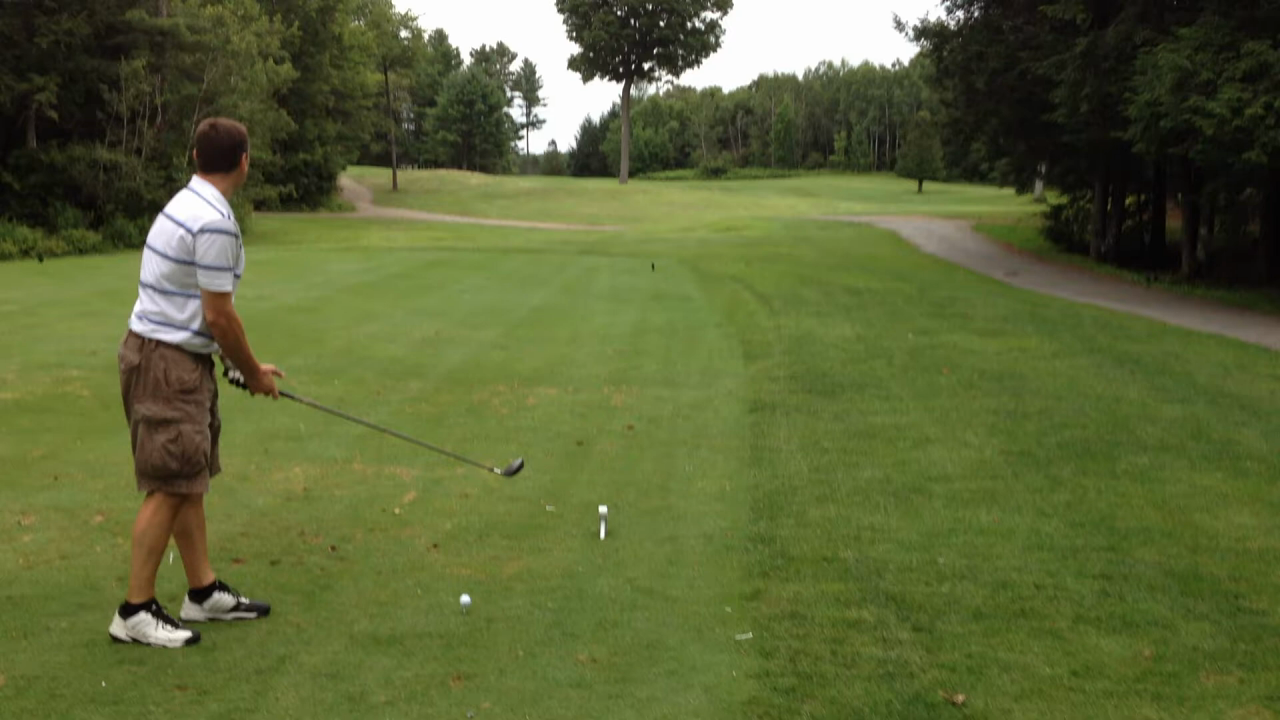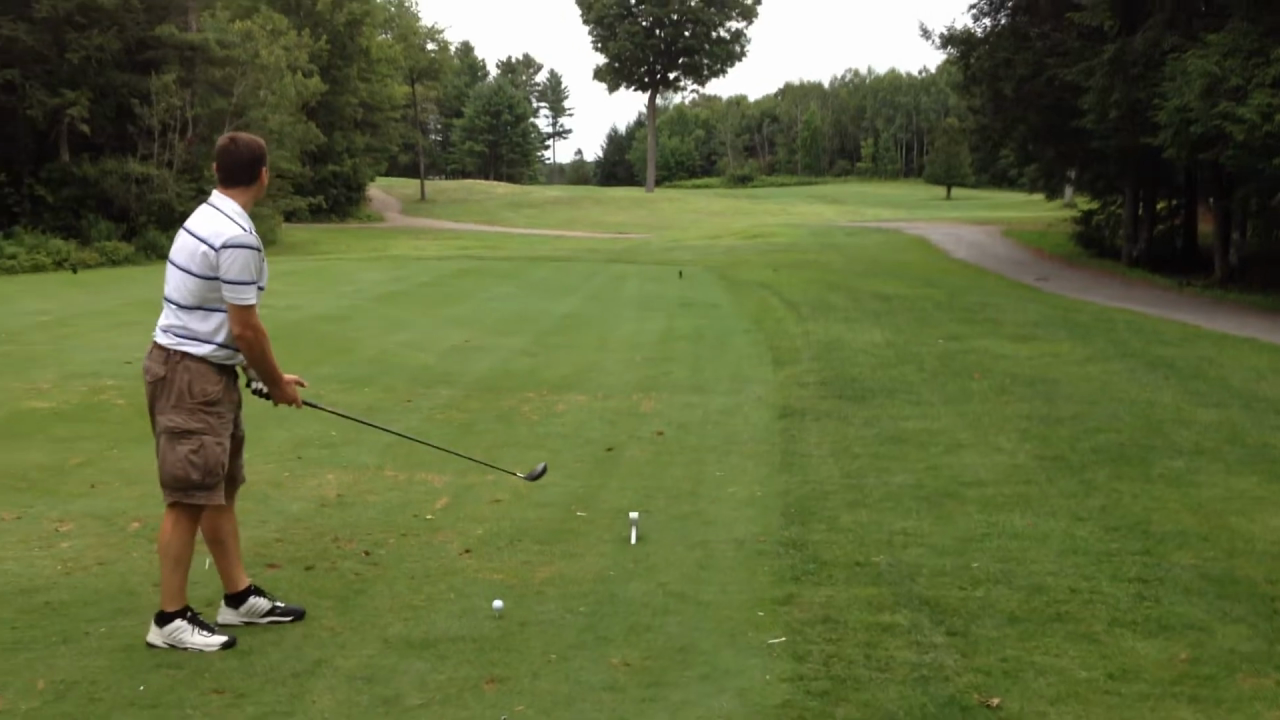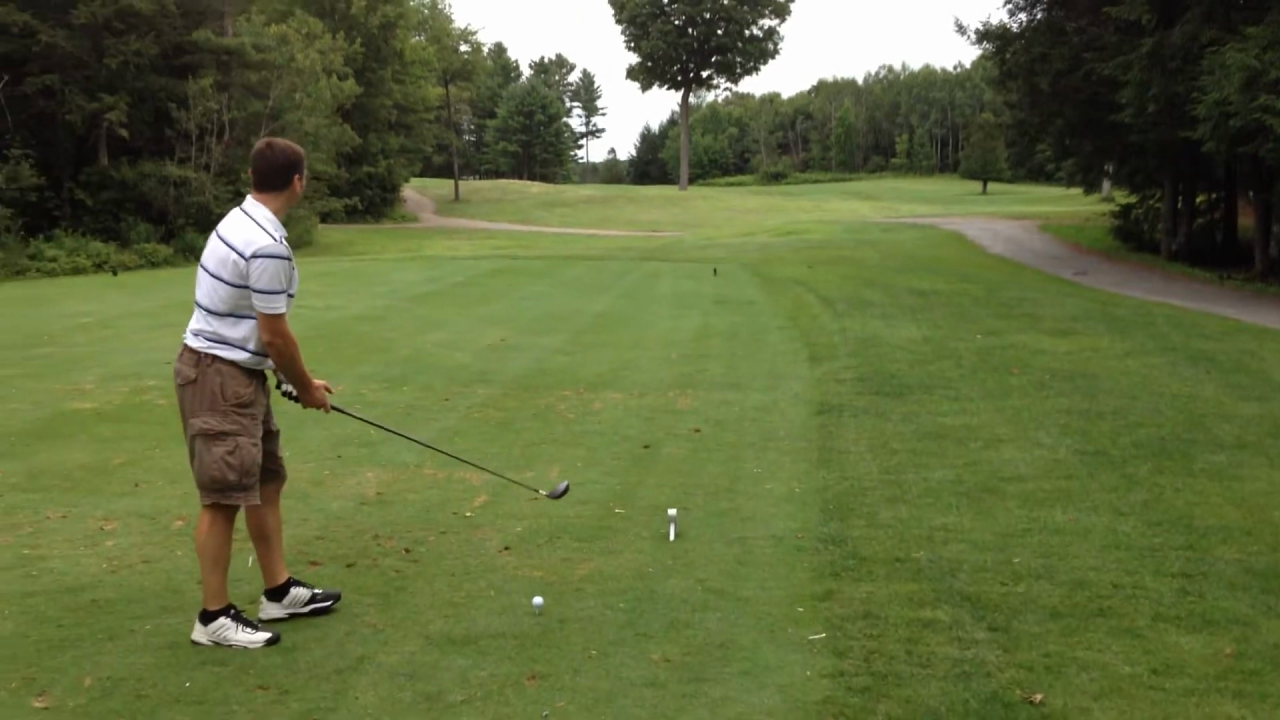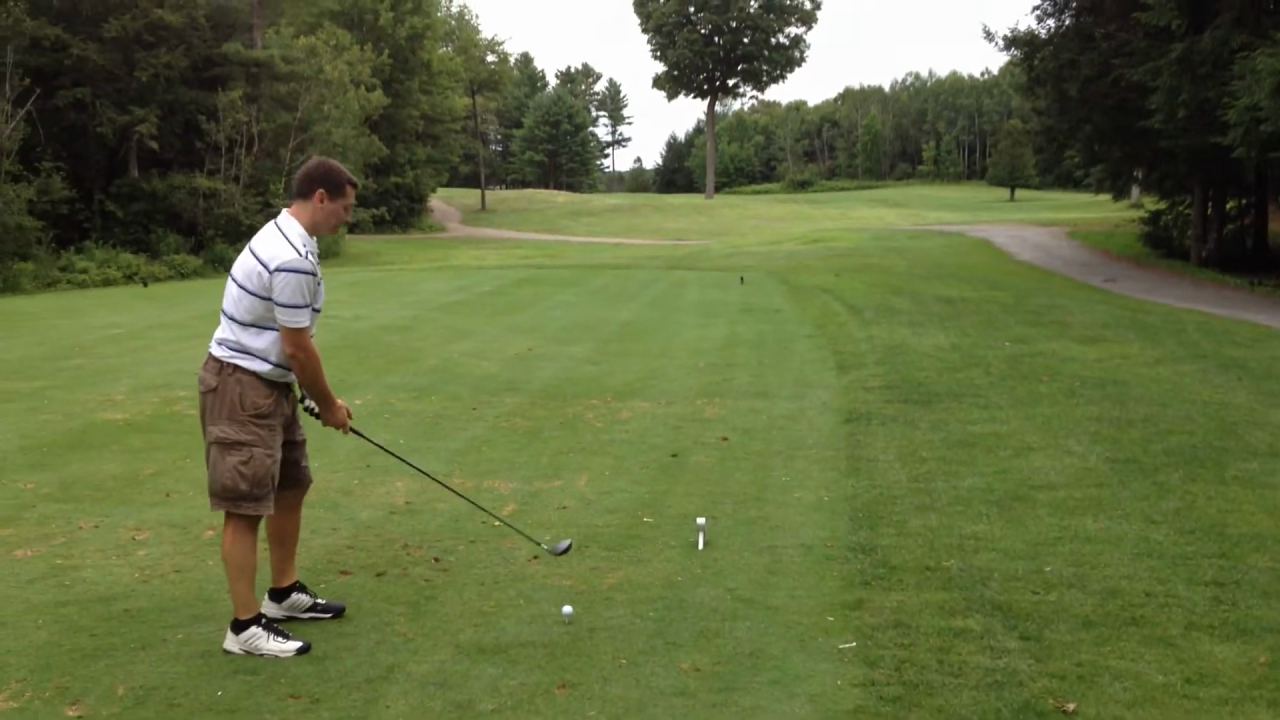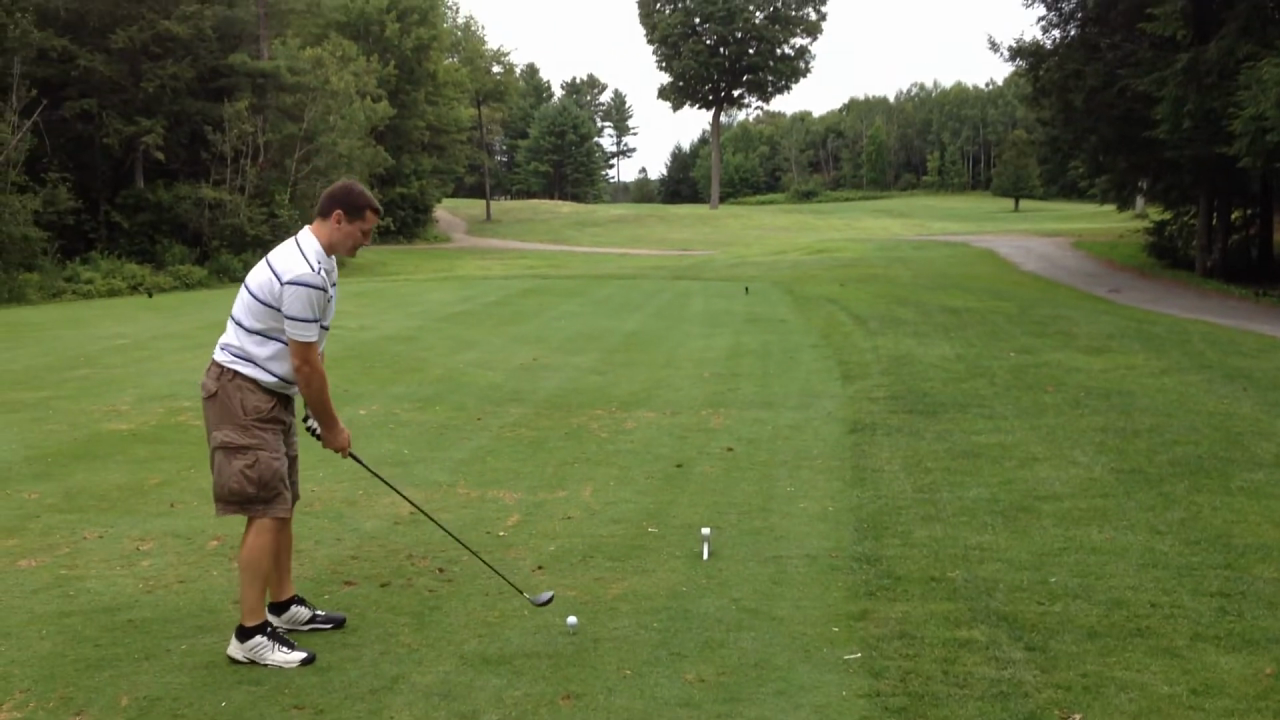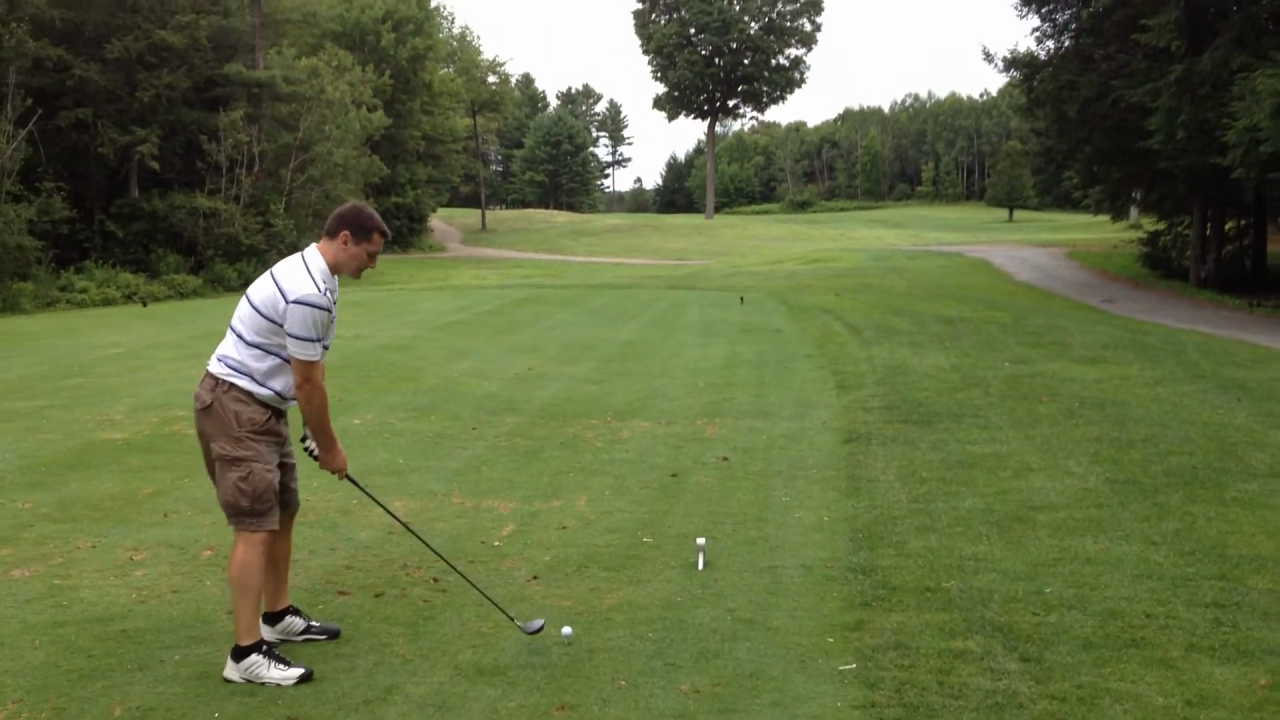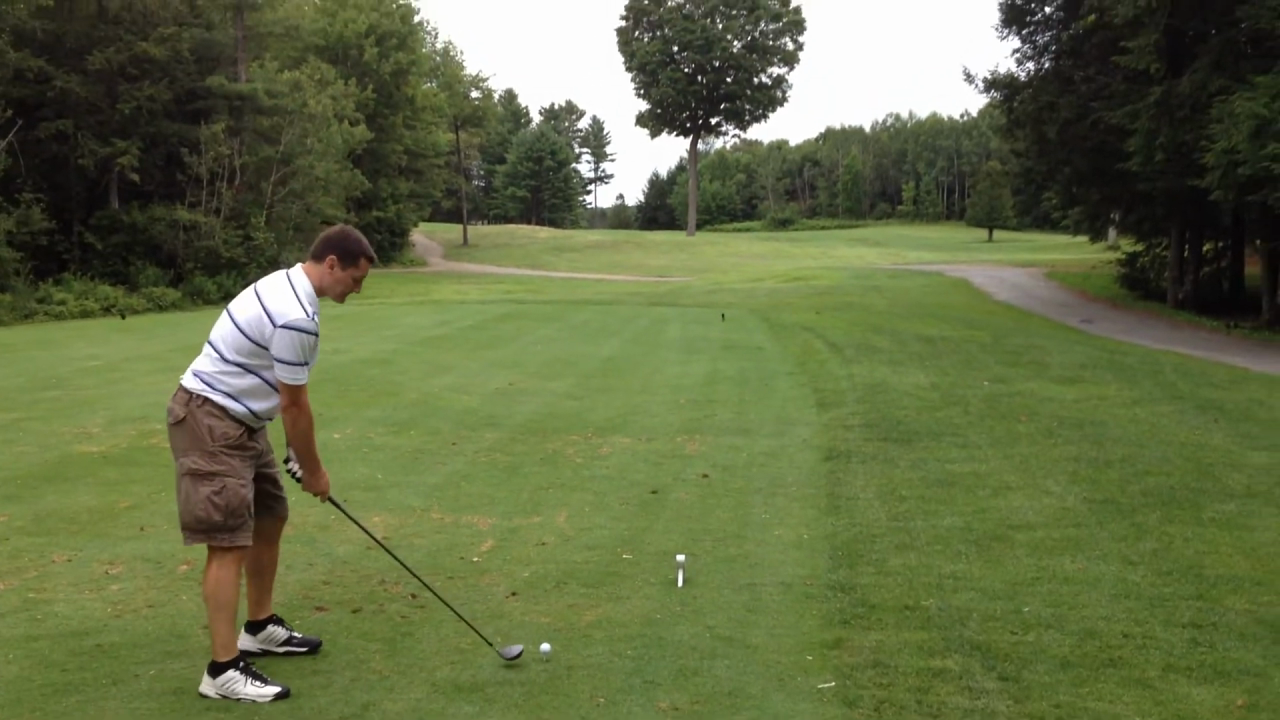
dt=0.2s
person 1, frame 1
left shoulder: (190, 204)
right shoulder: (214, 222)
right elbow: (219, 315)
left wrist: (241, 364)
right wrist: (253, 373)
left hip: (178, 356)
right hip: (168, 360)
left knee: (190, 482)
right knee: (169, 486)
left ankle: (204, 593)
right ankle: (135, 610)
person 1, frame 2
left shoulder: (209, 217)
right shoulder: (237, 238)
right elbow: (245, 328)
left wrist: (268, 376)
right wrist: (277, 383)
left hip: (205, 370)
right hip: (190, 373)
left knee: (220, 491)
right knee: (190, 497)
left ankle: (240, 597)
right ankle: (171, 619)
person 1, frame 3
left shoulder: (245, 221)
right shoulder: (266, 246)
right elbow: (274, 336)
left wrist: (300, 380)
right wrist: (307, 388)
left hip: (239, 372)
right hip: (221, 375)
left knee: (266, 483)
right knee: (227, 496)
left ankle: (279, 591)
right ankle: (214, 617)
person 1, frame 4
left shoulder: (290, 237)
right shoulder: (292, 260)
left elbow: (297, 339)
right elbow: (298, 349)
left wrist: (322, 397)
right wrist: (329, 405)
left hip: (267, 383)
right hip: (242, 384)
left knee: (289, 489)
right knee: (248, 506)
left ankle: (283, 593)
right ankle: (245, 625)
person 1, frame 5
left shoulder: (317, 259)
right shoulder: (304, 275)
left elbow: (310, 350)
right elbow: (304, 364)
left wrist: (324, 418)
right wrist: (331, 426)
left hip: (268, 392)
right hip: (242, 391)
left knee: (280, 504)
right knee: (266, 510)
left ankle: (283, 606)
right ankle: (251, 632)
person 1, frame 6
left shoulder: (311, 270)
right shoulder: (310, 295)
left elbow: (307, 375)
right elbow: (308, 382)
left wrist: (317, 435)
right wrist: (329, 447)
left hip: (259, 403)
right hip: (235, 404)
left knee: (281, 515)
right knee: (255, 526)
left ankle: (276, 616)
right ankle: (246, 653)
person 1, frame 7
left shoulder: (292, 284)
right shoulder: (295, 318)
left elbow: (291, 395)
right elbow: (294, 405)
left wrist: (303, 456)
right wrist: (313, 469)
left hip: (236, 419)
right hip: (210, 419)
left knee: (268, 518)
right knee: (230, 542)
left ankle: (260, 626)
right ankle: (223, 669)
